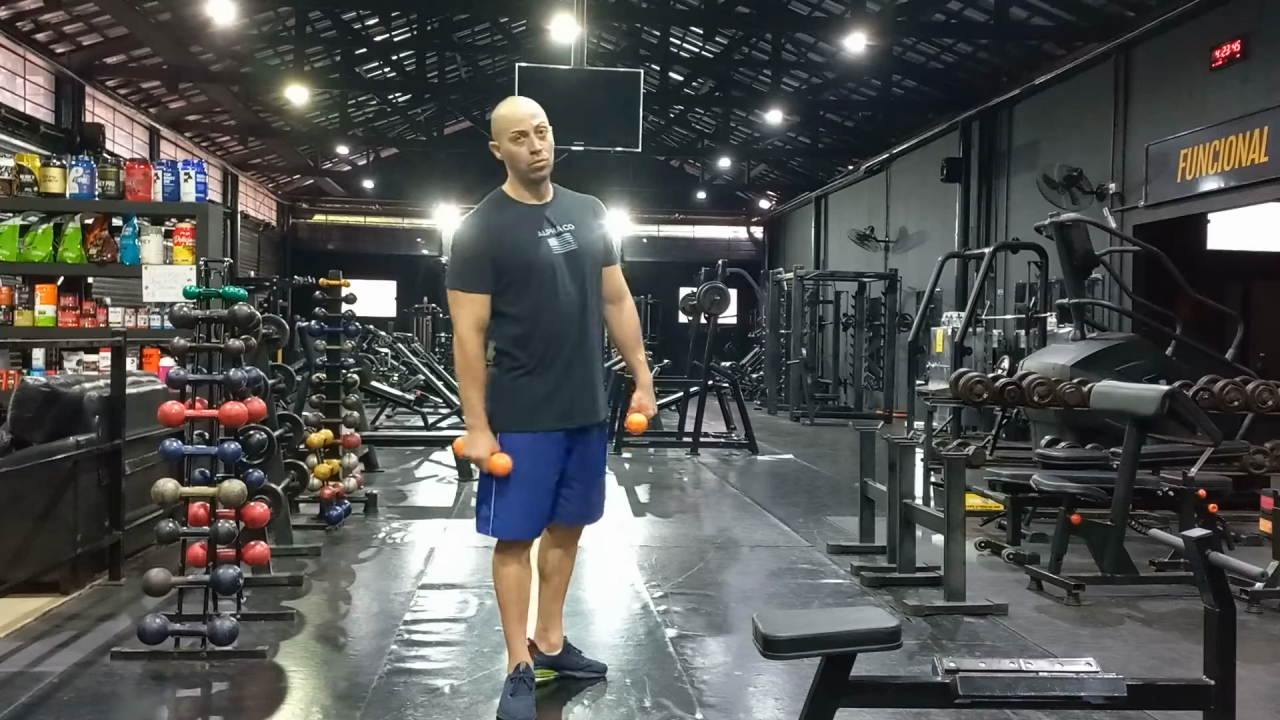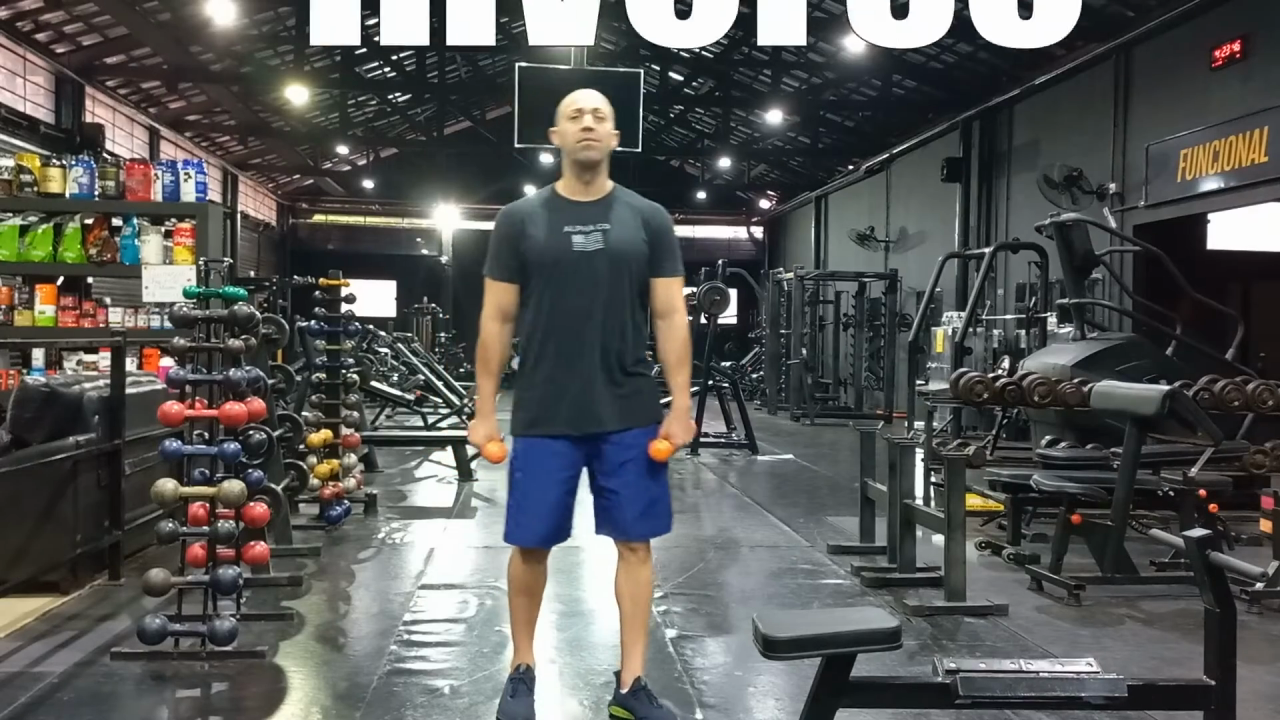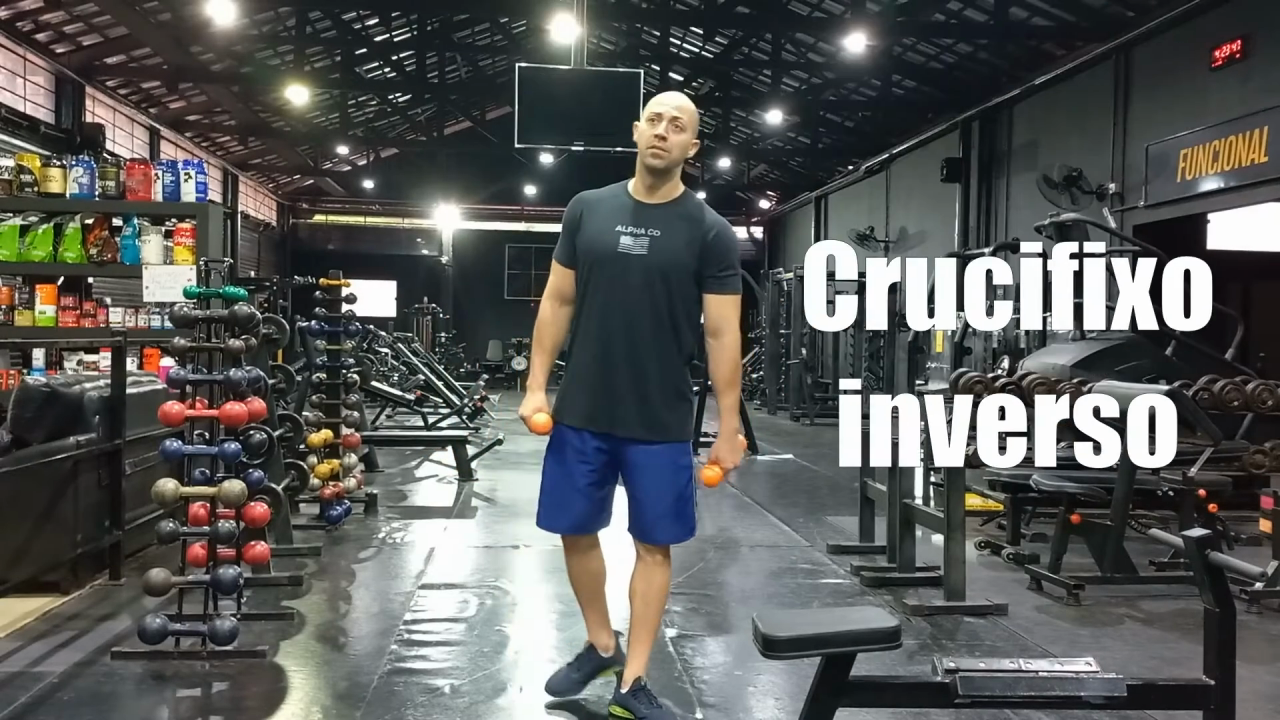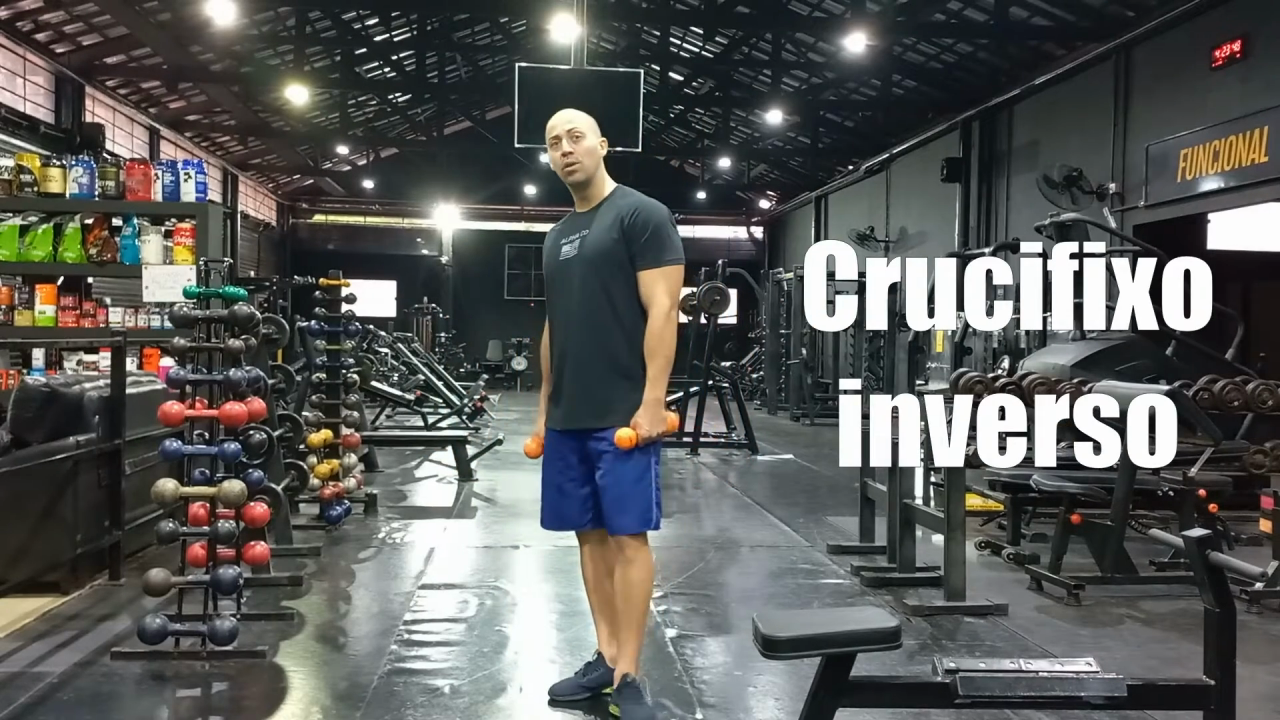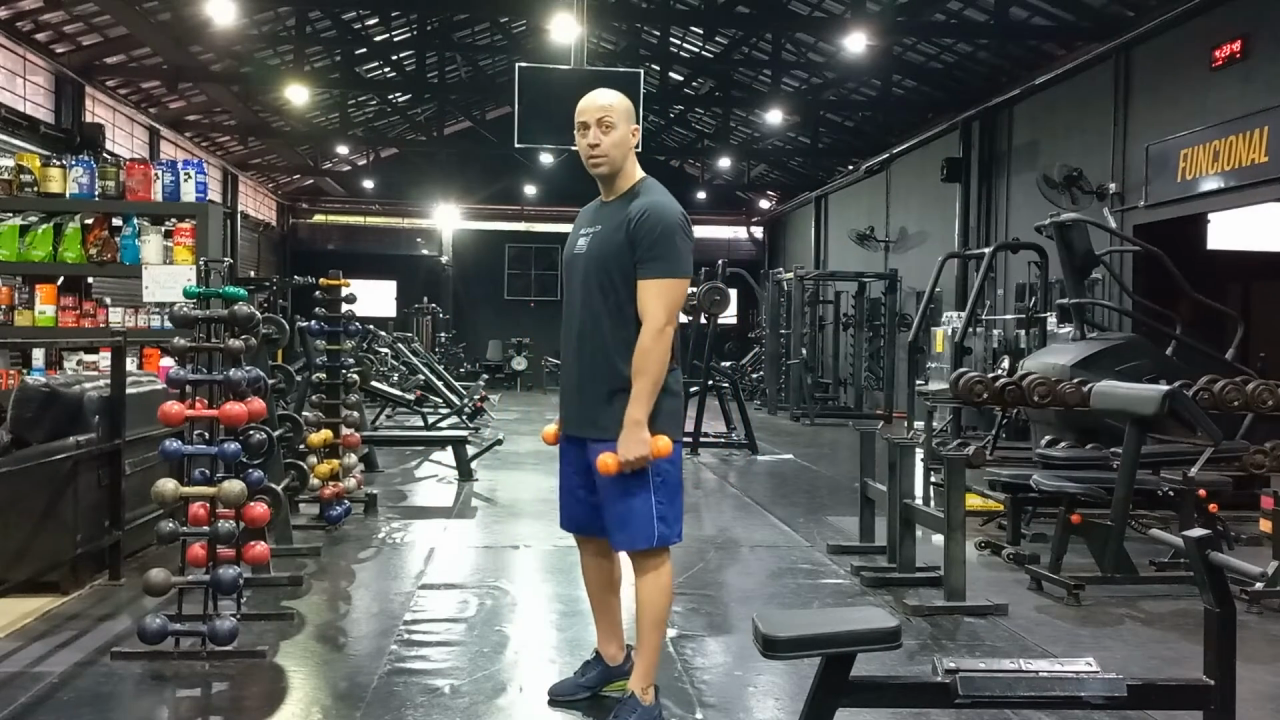
dt=1s
person 1, frame 1
left shoulder: (587, 211)
right shoulder: (481, 229)
left elbow: (617, 300)
right elbow: (469, 333)
left wrist: (642, 379)
right wrist: (477, 426)
left hip: (587, 408)
right hip: (524, 415)
left knee: (567, 527)
right knee: (515, 537)
left ankle: (551, 643)
right ankle: (520, 669)
person 1, frame 2
left shoulder: (648, 218)
right shoulder: (520, 219)
left elbow: (670, 316)
right elbow: (497, 320)
left wrist: (680, 406)
right wrist: (485, 409)
left hip: (628, 413)
right hip: (543, 416)
left knee: (634, 540)
right knee: (530, 543)
person 1, frame 3
left shoulder: (709, 232)
right shoulder: (586, 210)
left elbow: (723, 334)
right elbow: (558, 303)
left wrist: (728, 429)
right wrist: (536, 387)
left hip: (660, 421)
right hip: (581, 412)
left knee: (654, 544)
right knee: (576, 530)
right ankle: (601, 644)
person 1, frame 4
left shoulder: (642, 215)
right shoulder: (557, 236)
left elbow: (662, 311)
left wrist: (653, 401)
right wrist: (544, 408)
left hip: (623, 410)
right hip: (568, 415)
left knee: (627, 536)
right knee: (590, 534)
right ankle: (606, 659)
person 1, frame 5
left shoulder: (656, 215)
right shoulder: (588, 217)
left elbow: (657, 326)
left wrist: (636, 423)
right wrist: (569, 404)
left hip: (630, 420)
right hip: (584, 418)
left knee: (646, 547)
right knee: (590, 537)
right ankle: (611, 657)
